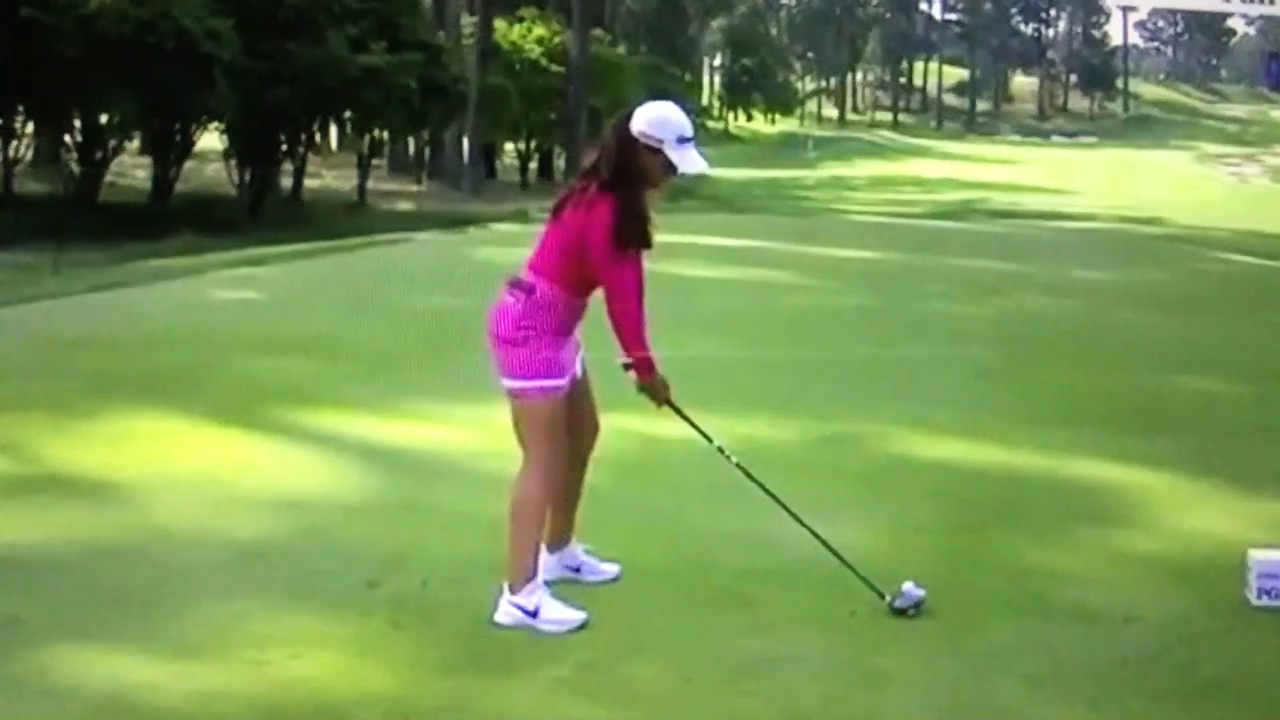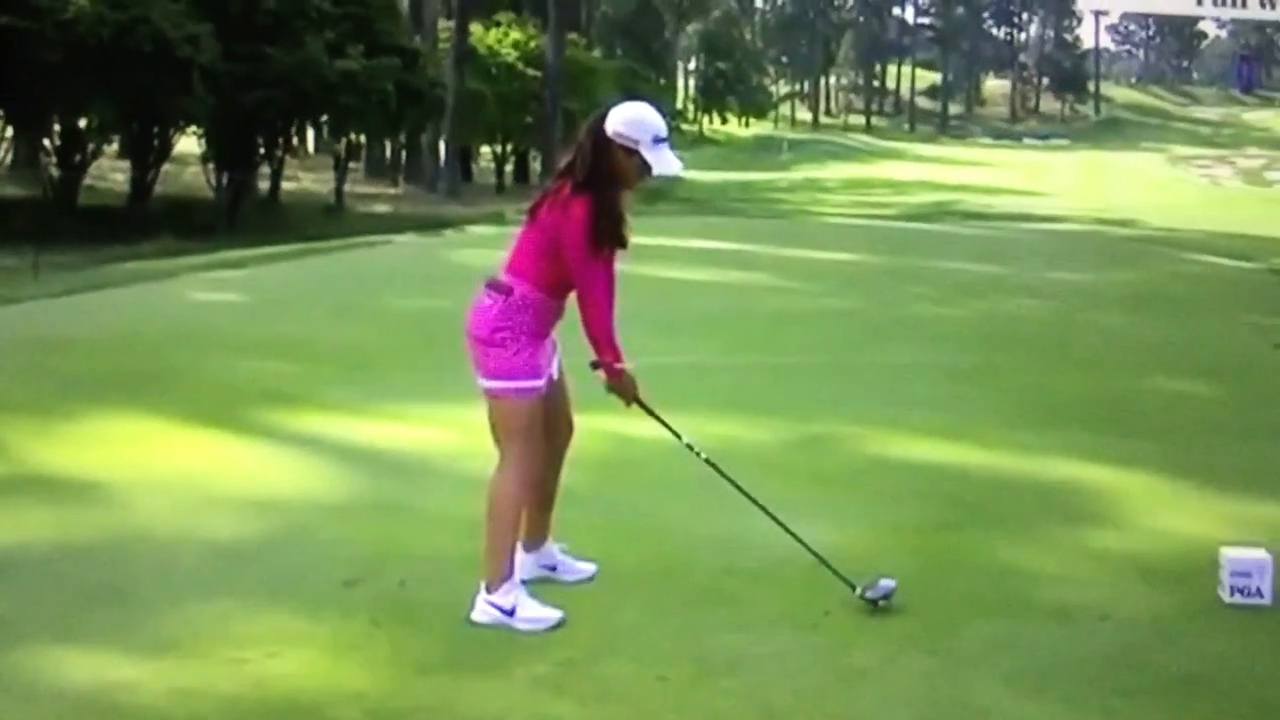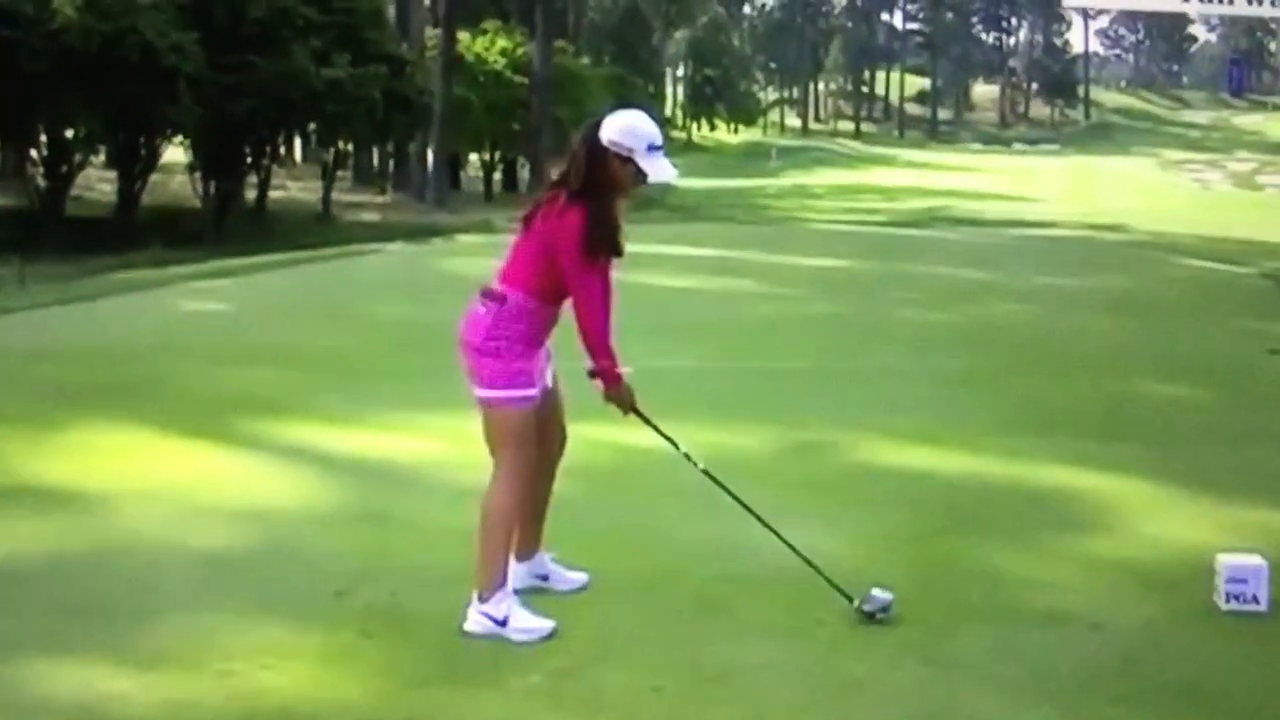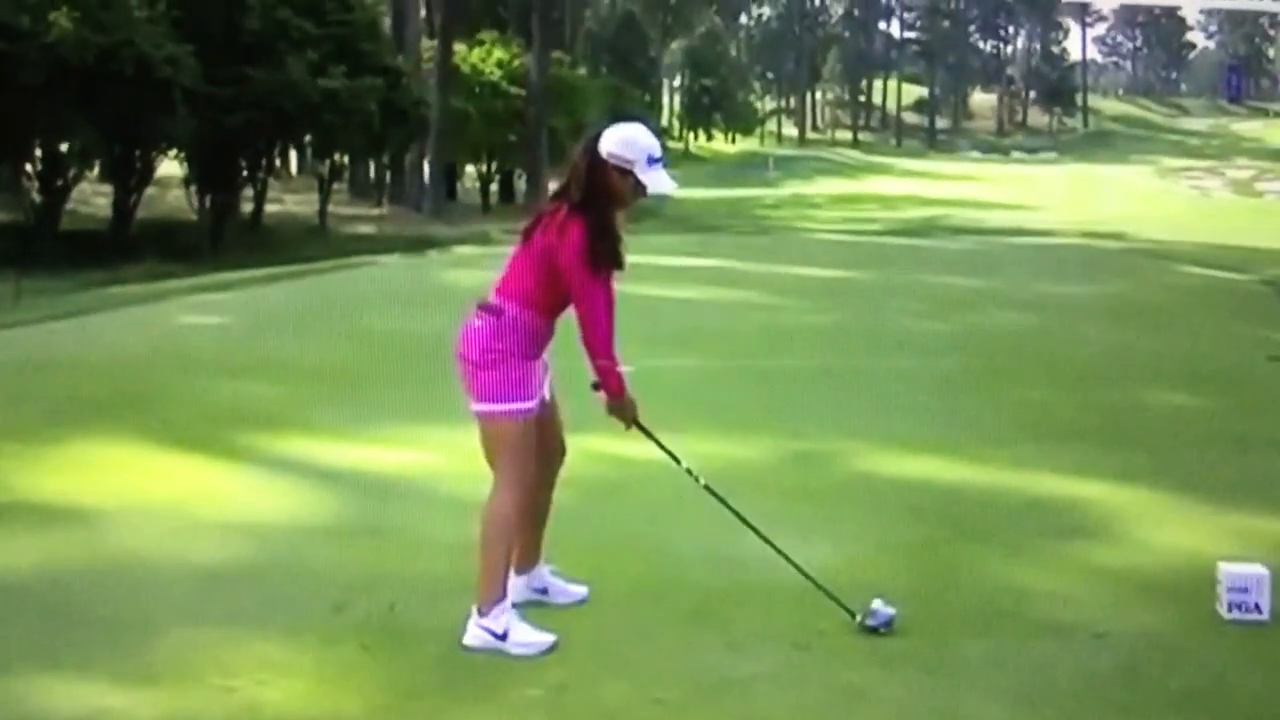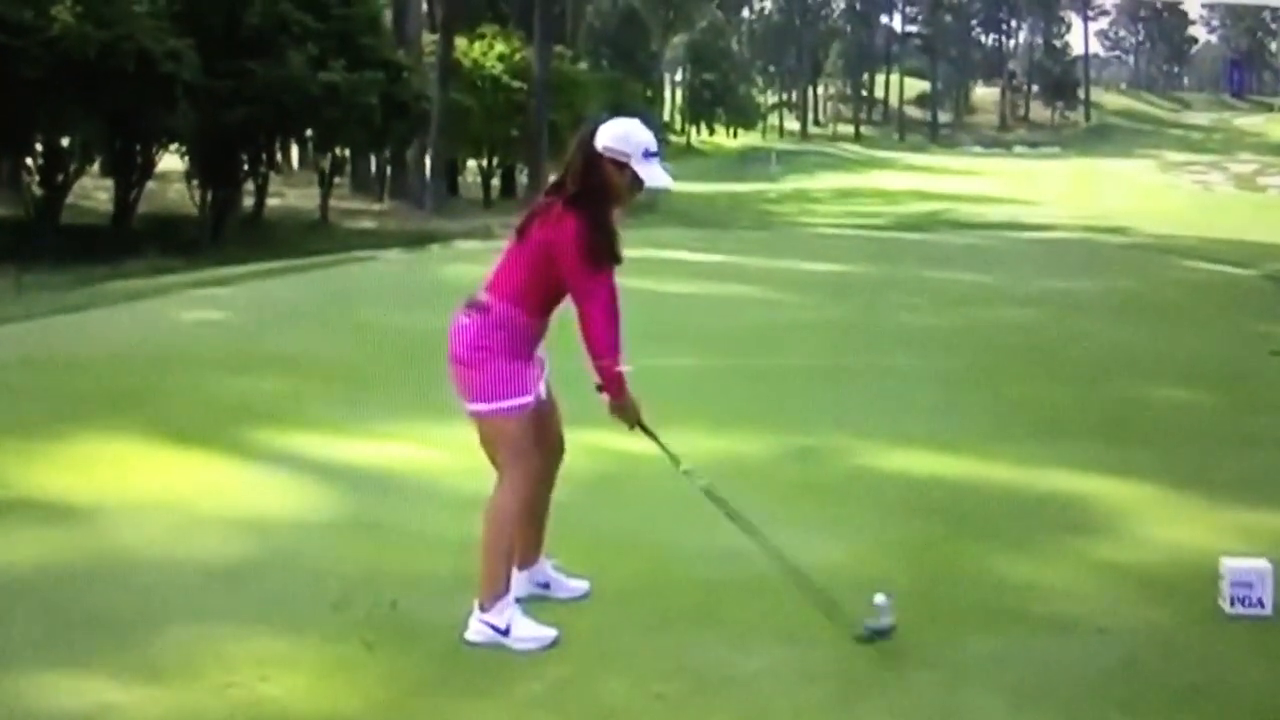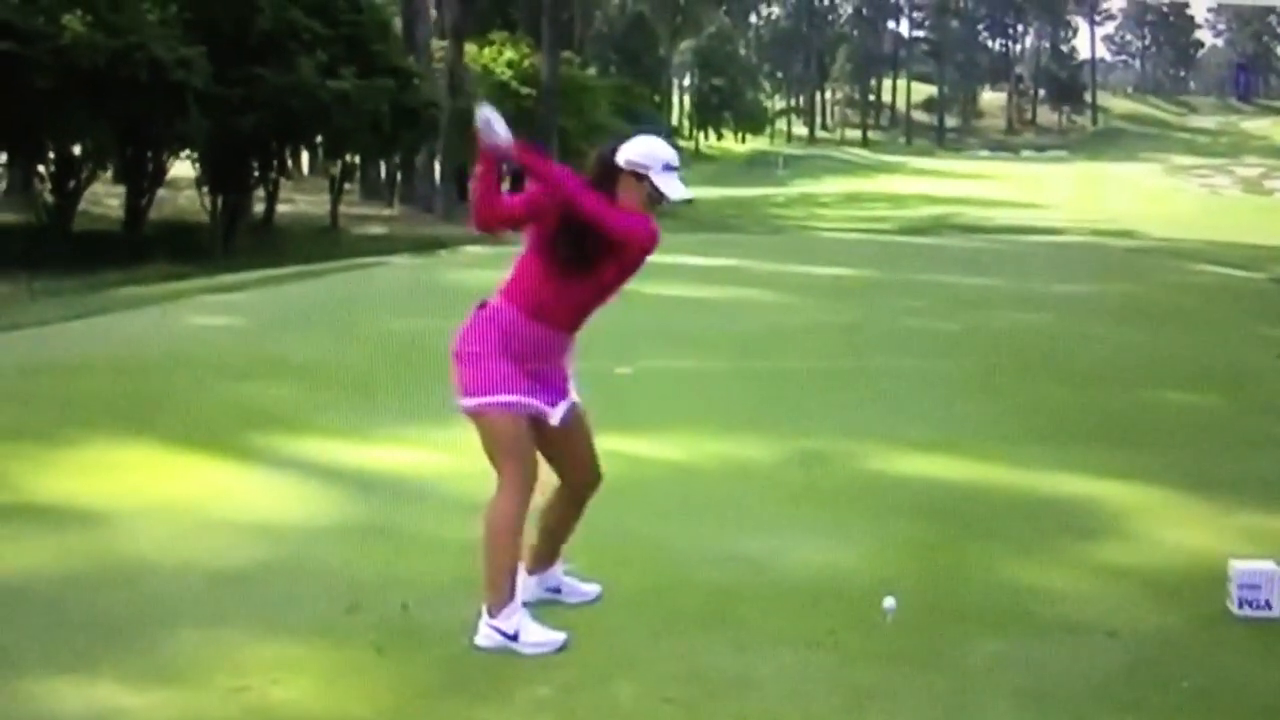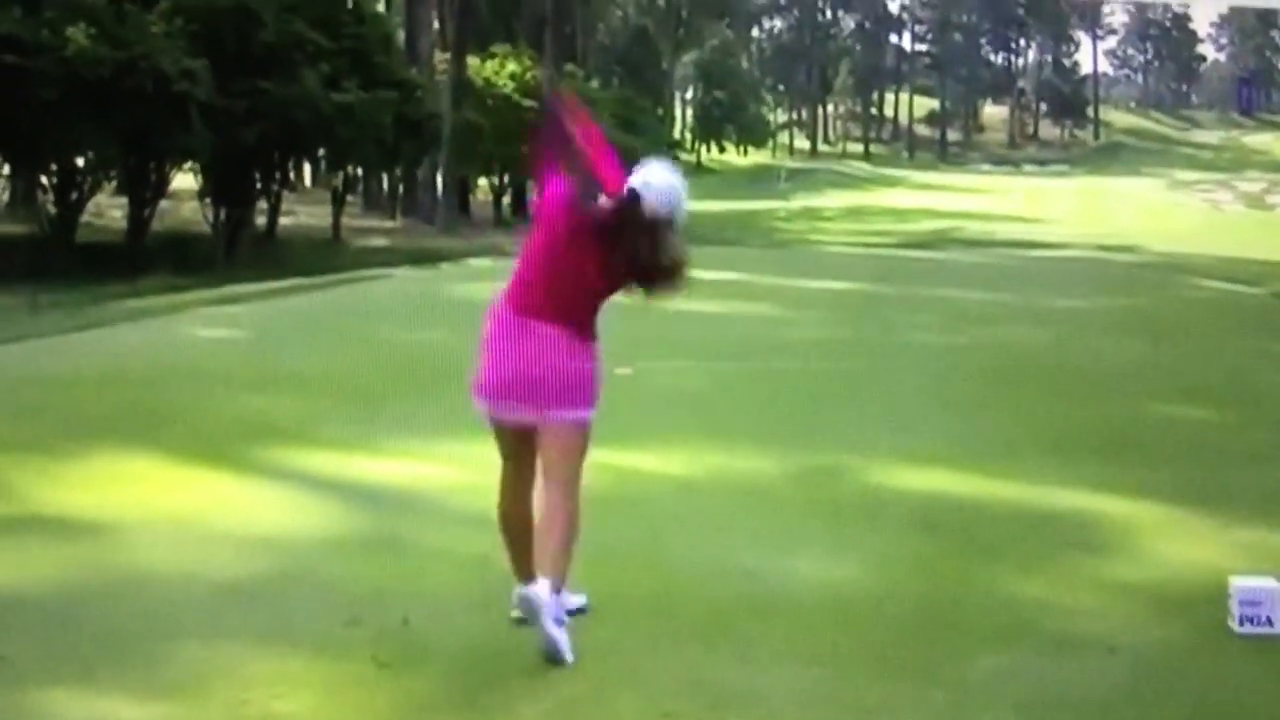
dt=0.5s
person 1, frame 1
left shoulder: (622, 200)
right shoulder: (601, 207)
left elbow: (630, 281)
right elbow: (618, 294)
left wrist: (640, 357)
right wrist: (645, 367)
left hip: (555, 325)
right hip: (529, 326)
left knee: (582, 433)
right knee: (544, 456)
left ankle: (558, 551)
right ankle: (519, 595)
person 1, frame 2
left shoulder: (598, 199)
right shoulder: (576, 206)
left elbow: (601, 282)
right elbow: (590, 293)
left wrist: (611, 358)
right wrist: (613, 366)
left hip: (533, 327)
right hip: (508, 327)
left knee: (557, 434)
right knee: (519, 456)
left ankle: (535, 551)
right ankle: (496, 593)
person 1, frame 3
left shoulder: (594, 208)
right shoulder: (571, 215)
left elbow: (598, 290)
right elbow: (586, 302)
left wrist: (606, 366)
right wrist: (610, 375)
left hip: (527, 335)
right hip: (502, 334)
left knee: (550, 444)
right knee: (514, 464)
left ankle: (527, 561)
right ankle: (489, 604)
person 1, frame 4
left shoulder: (593, 219)
right shoulder: (572, 227)
left elbow: (602, 301)
right elbow: (589, 313)
left wrist: (611, 375)
right wrist: (614, 387)
left hip: (523, 346)
right hip: (498, 345)
left knee: (549, 456)
right knee: (514, 477)
left ankle: (527, 573)
right ankle: (489, 617)
person 1, frame 5
left shoulder: (592, 216)
right shoulder: (567, 221)
left elbow: (604, 297)
right elbow: (589, 308)
left wrist: (613, 374)
right wrist: (616, 386)
left hip: (517, 344)
right hip: (490, 343)
left knee: (549, 453)
right knee: (519, 473)
left ankle: (529, 569)
right ankle: (491, 613)
person 1, frame 6
left shoulder: (641, 235)
right shoulder: (559, 200)
left elbow: (581, 201)
right elbow: (489, 217)
left wrist: (519, 152)
right wrist: (491, 155)
left hip: (545, 362)
right hip: (492, 346)
left knee: (584, 475)
right knee: (517, 479)
left ankle: (539, 571)
right ankle: (498, 618)
person 1, frame 7
left shoulder: (564, 210)
right shoulder: (633, 257)
left wrist: (567, 113)
left hip: (508, 349)
right hip: (564, 362)
left knee: (516, 477)
right knee: (561, 485)
left ankle: (530, 588)
right ankle: (548, 594)
